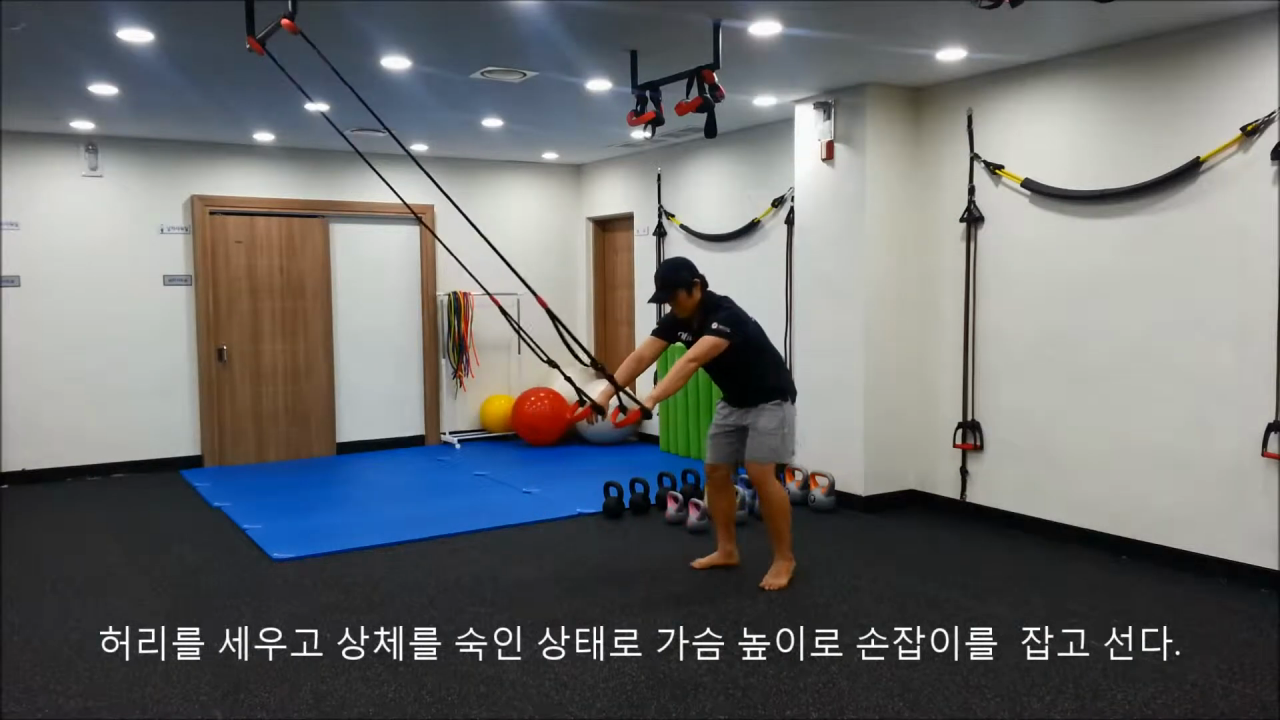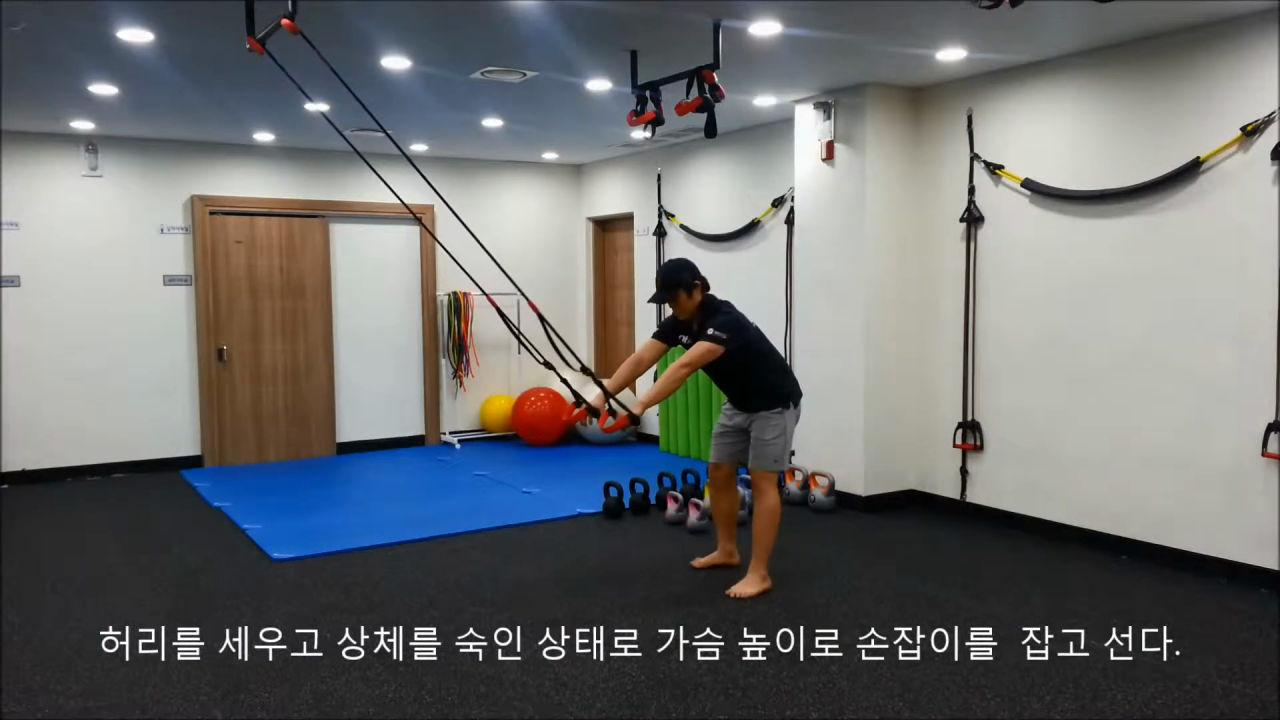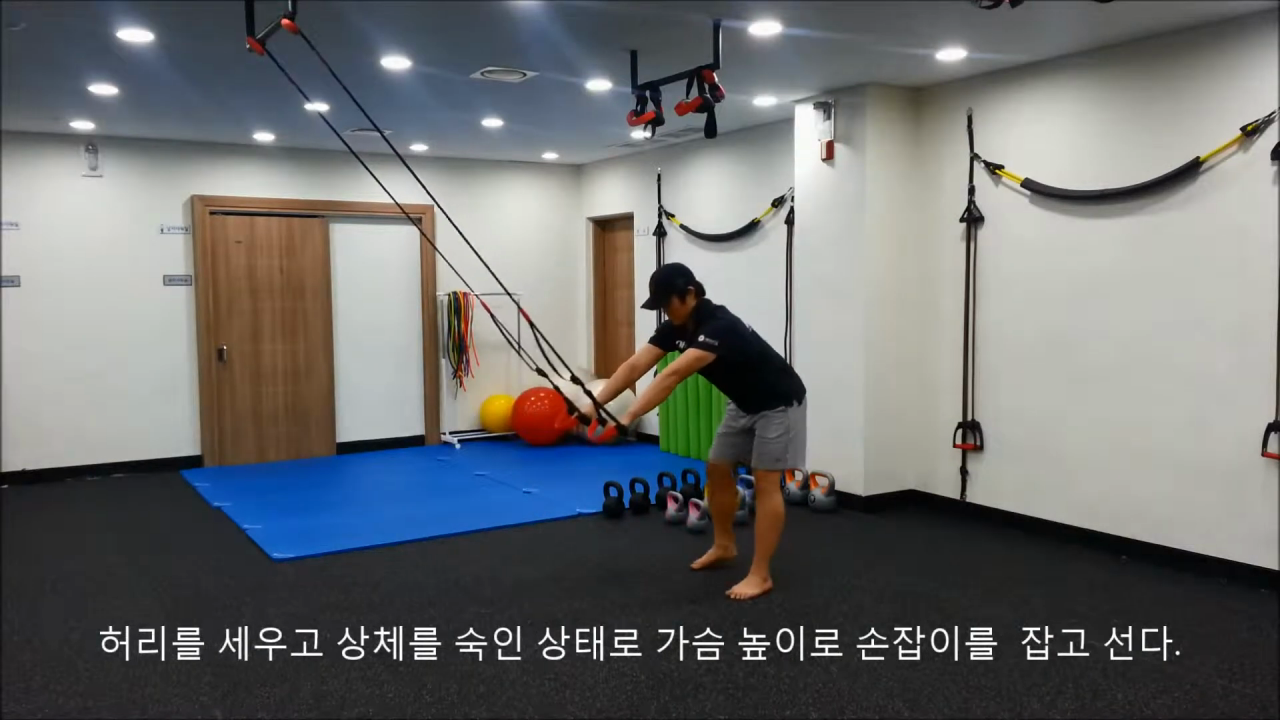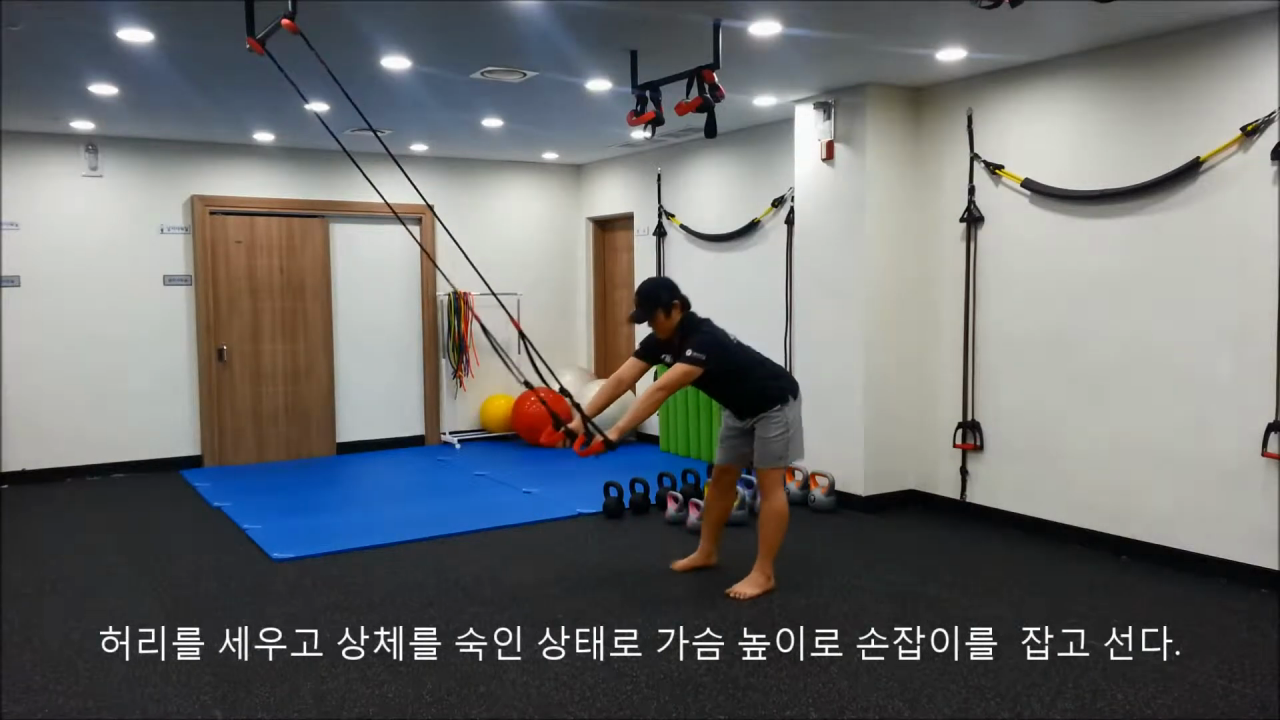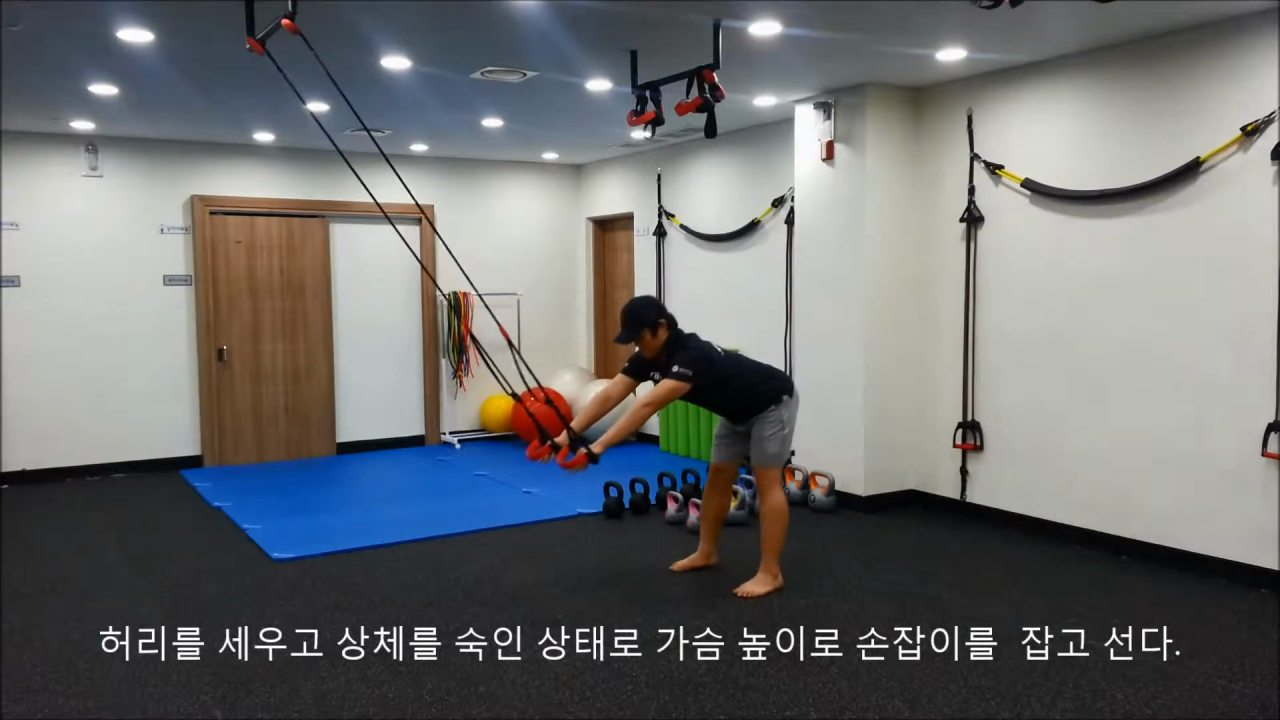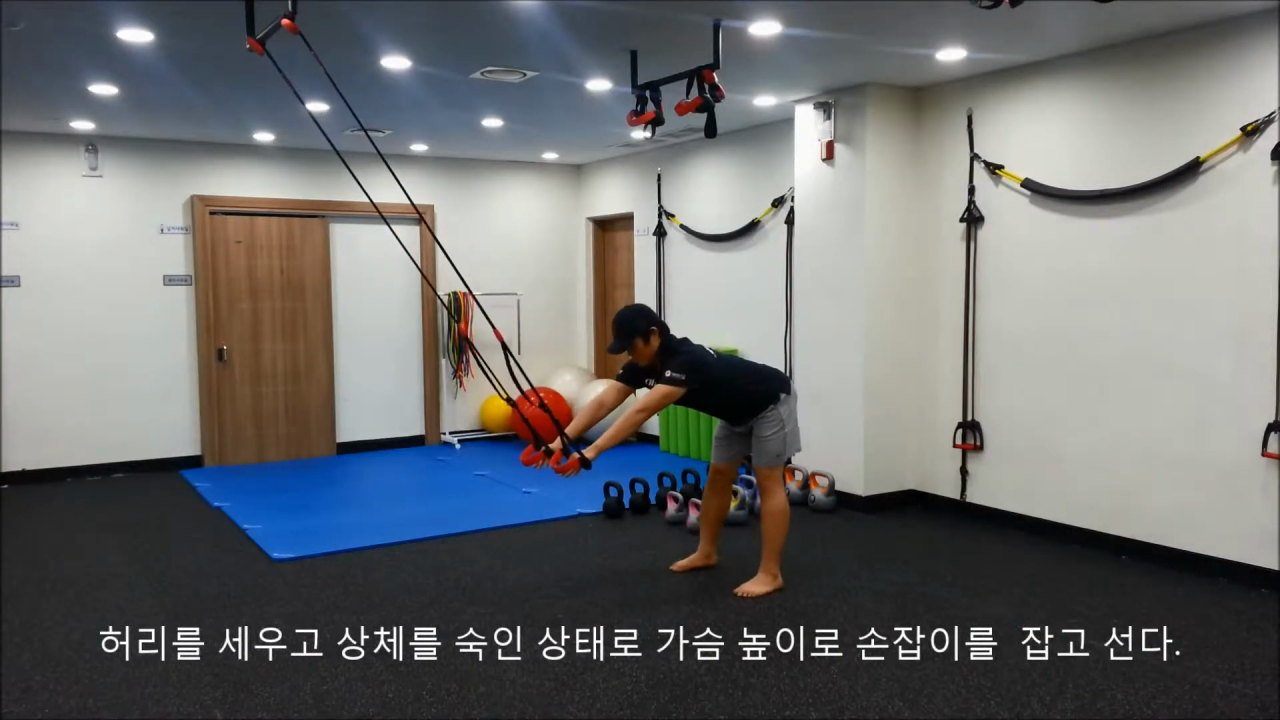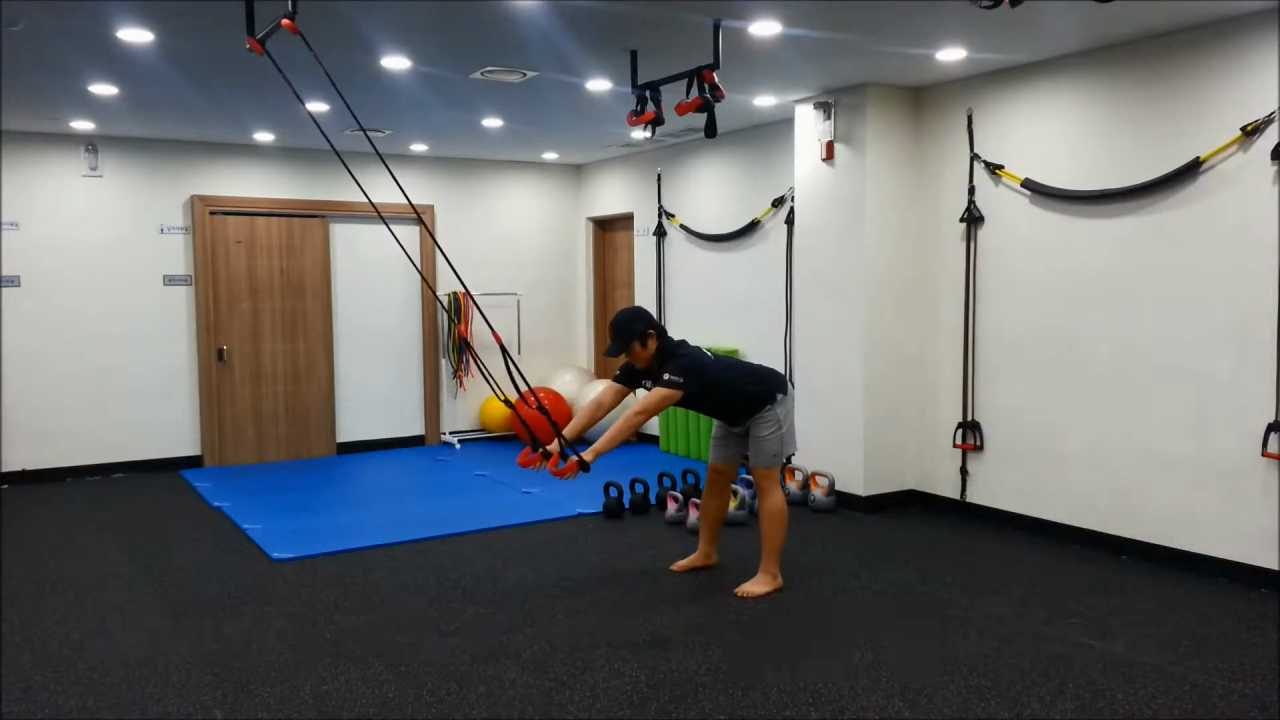
dt=0.3s
person 1, frame 1
left shoulder: (727, 316)
right shoulder: (677, 319)
left elbow: (691, 362)
right elbow: (641, 357)
left wrist: (651, 400)
right wrist: (606, 394)
left hip: (770, 399)
right hip: (733, 401)
left knee: (760, 474)
right knee: (716, 473)
left ankle: (784, 558)
right ankle: (726, 550)
person 1, frame 2
left shoulder: (726, 320)
right shoulder: (678, 322)
left elbow: (685, 367)
right elbow: (640, 360)
left wrist: (640, 406)
right wrist: (602, 396)
left hip: (774, 404)
right hip: (739, 403)
left knee: (762, 482)
right knee: (719, 473)
left ankle: (759, 574)
right ankle: (726, 550)
person 1, frame 3
left shoulder: (719, 326)
right shoulder: (675, 327)
left elbow: (673, 375)
right elbow: (635, 365)
left wrist: (629, 416)
right wrist: (595, 404)
left hip: (778, 403)
right hip: (744, 404)
left knee: (766, 483)
right knee: (717, 470)
left ankle: (761, 574)
right ankle: (723, 546)
person 1, frame 4
left shoulder: (705, 339)
right shoulder: (661, 341)
left elbow: (661, 390)
right elbow: (621, 380)
left wrist: (616, 432)
right wrist: (581, 419)
left hip: (775, 404)
right hip: (740, 408)
left knee: (768, 483)
right knee: (723, 476)
left ankle: (763, 573)
right ankle: (706, 553)
person 1, frame 5
left shoulder: (692, 355)
right shoulder: (648, 358)
left elbow: (649, 406)
right elbow: (609, 396)
left wrist: (601, 445)
right wrist: (567, 434)
left hip: (772, 403)
right hip: (737, 410)
left knee: (766, 481)
right knee: (719, 476)
left ankle: (770, 573)
right ankle: (706, 552)
person 1, frame 6
left shoulder: (686, 360)
right shoulder: (643, 365)
left elbow: (642, 412)
right elbow: (603, 403)
left wrist: (593, 451)
right wrist: (561, 441)
left hip: (771, 402)
right hip: (737, 411)
left knee: (767, 481)
right knee: (719, 476)
left ankle: (770, 574)
right ankle: (706, 553)
person 1, frame 7
left shoulder: (684, 363)
right shoulder: (641, 366)
left elbow: (640, 414)
right elbow: (601, 404)
left wrist: (591, 454)
right wrist: (558, 443)
left hip: (768, 402)
right hip: (734, 411)
left knee: (765, 480)
right knee: (717, 476)
left ankle: (770, 573)
right ankle: (706, 552)
